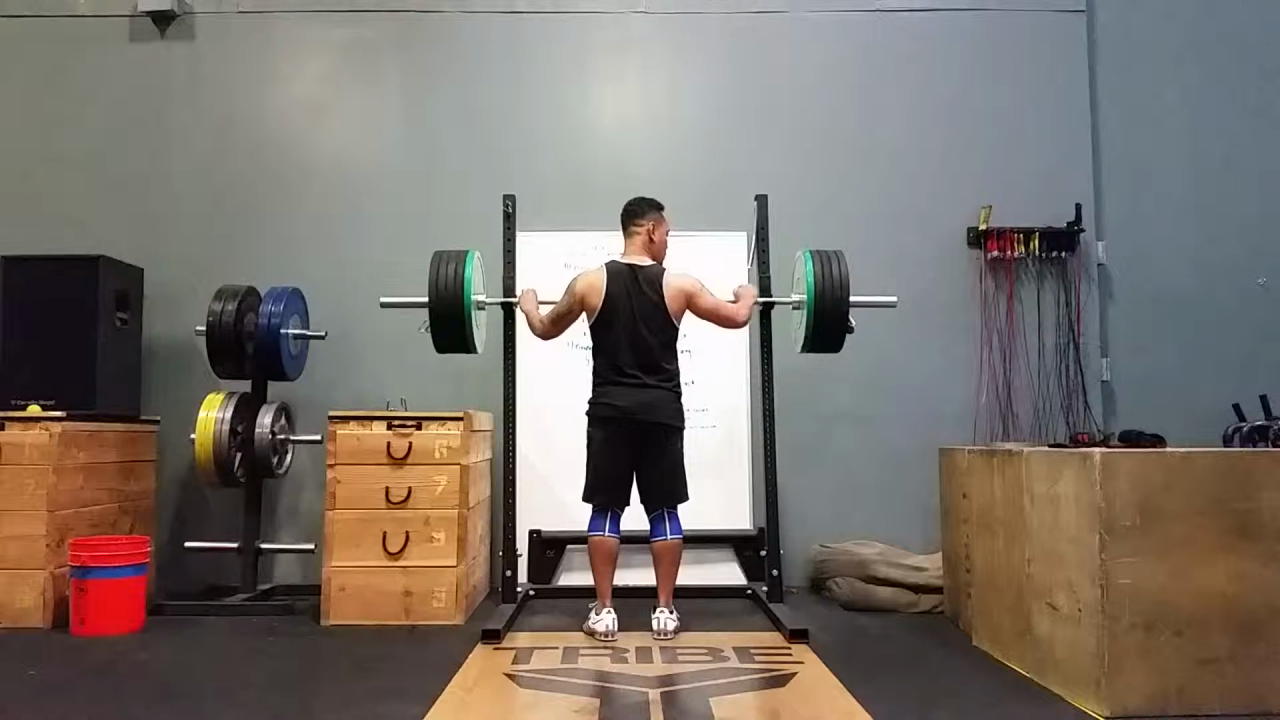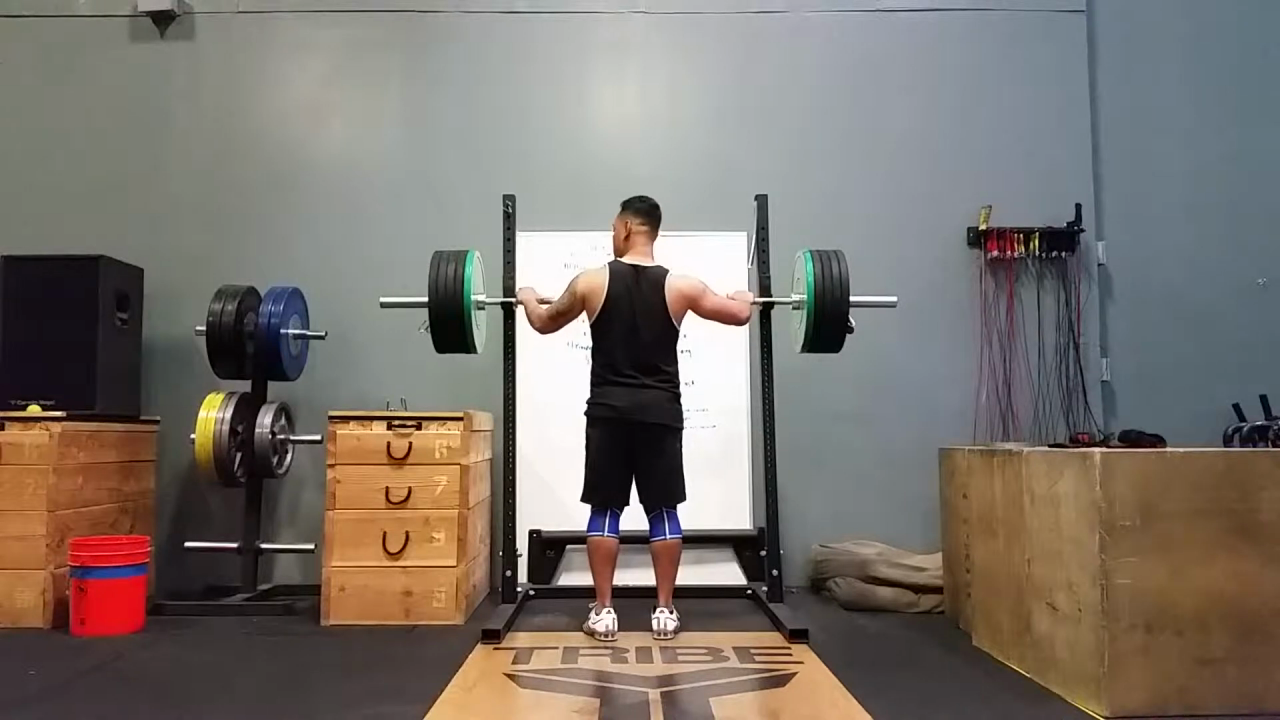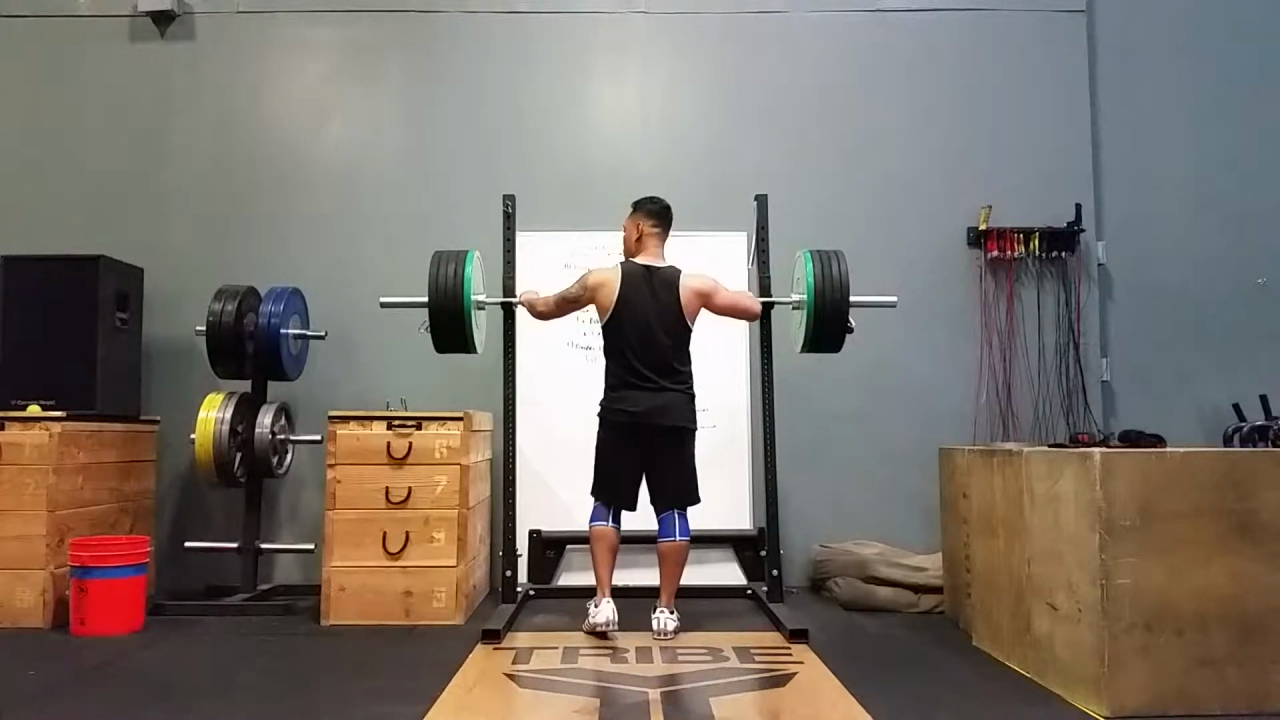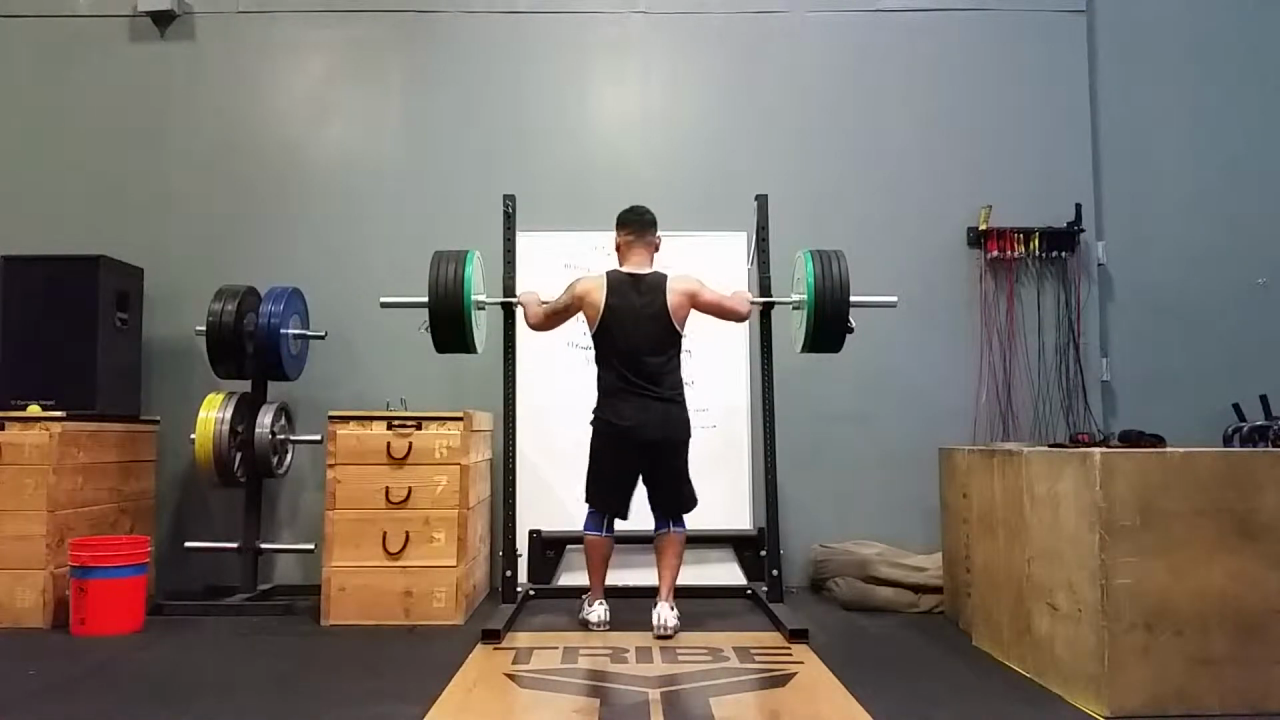
dt=0.7s
person 1, frame 1
left shoulder: (590, 282)
right shoulder: (678, 285)
left elbow: (545, 330)
right elbow: (737, 318)
left wrist: (528, 304)
right wrist: (748, 297)
left hip: (610, 411)
right hip: (662, 411)
left knee: (605, 510)
right knee: (664, 511)
left ankle: (603, 611)
right ankle: (664, 611)
person 1, frame 2
left shoulder: (591, 282)
right shoulder: (679, 286)
left elbow: (544, 323)
right elbow: (739, 315)
left wrist: (527, 299)
right wrist: (745, 298)
left hip: (608, 411)
right hip: (660, 412)
left knee: (605, 510)
right knee: (663, 511)
left ankle: (603, 611)
right ankle: (665, 610)
person 1, frame 3
left shoulder: (603, 281)
right shoulder: (693, 286)
left elbow: (546, 309)
right elbow: (753, 309)
left wrist: (527, 300)
right wrist: (749, 297)
left hip: (621, 413)
right hip: (675, 414)
left knee: (607, 505)
right knee: (672, 510)
left ankle: (603, 602)
right ankle: (665, 611)
person 1, frame 4
left shoulder: (591, 289)
right shoulder: (681, 288)
left elbow: (538, 321)
right elbow: (741, 311)
left wrist: (528, 300)
right wrist: (744, 296)
left hip: (614, 422)
right hip: (667, 422)
left knee: (601, 511)
right knee: (670, 514)
left ankle: (595, 604)
right ankle: (665, 605)
